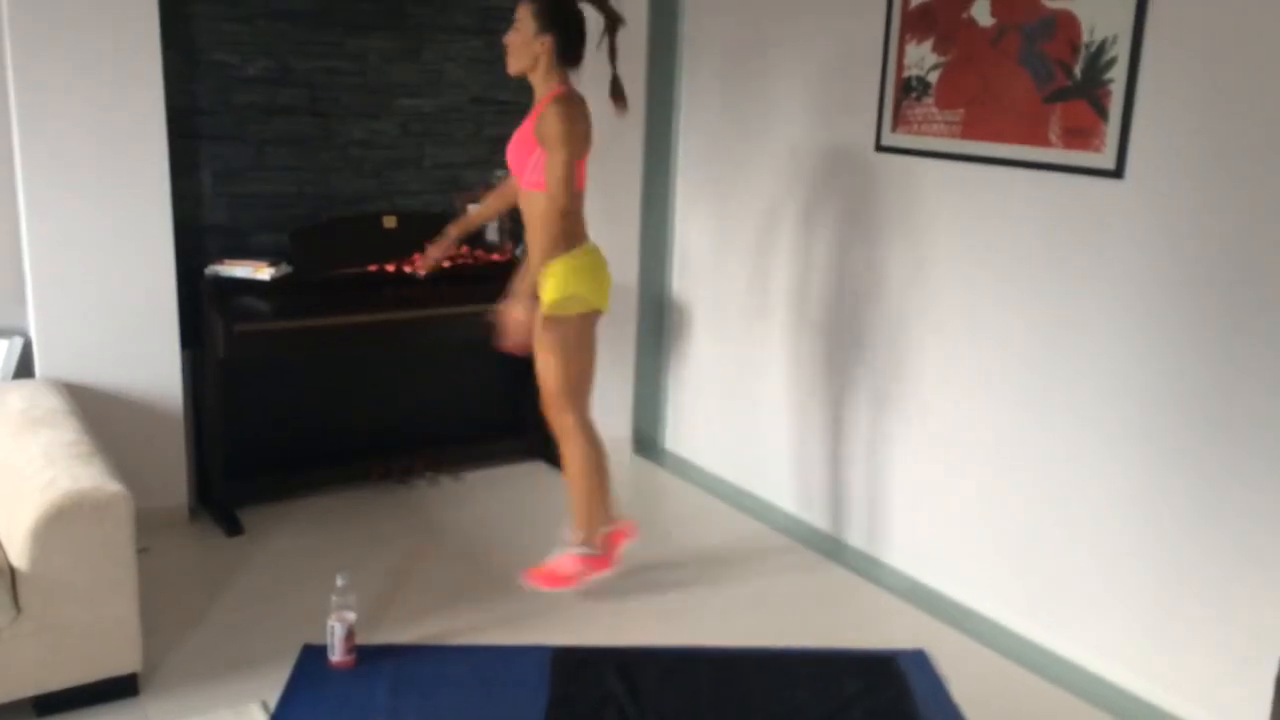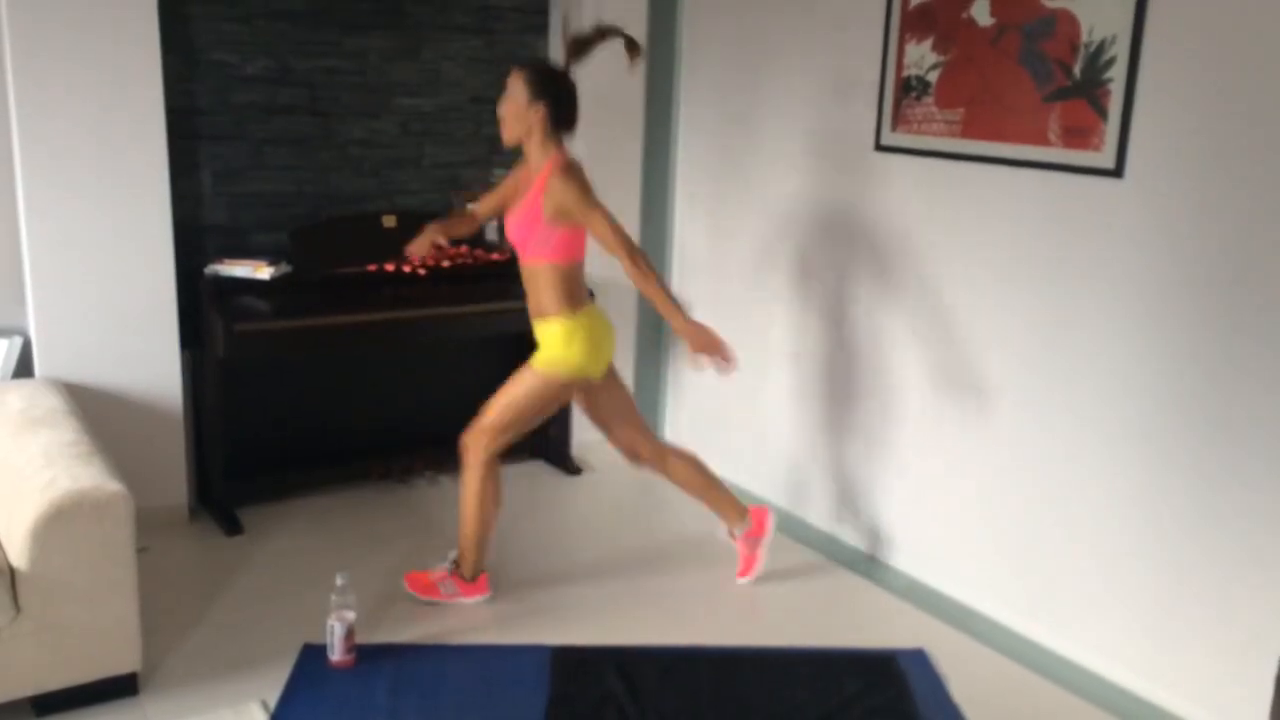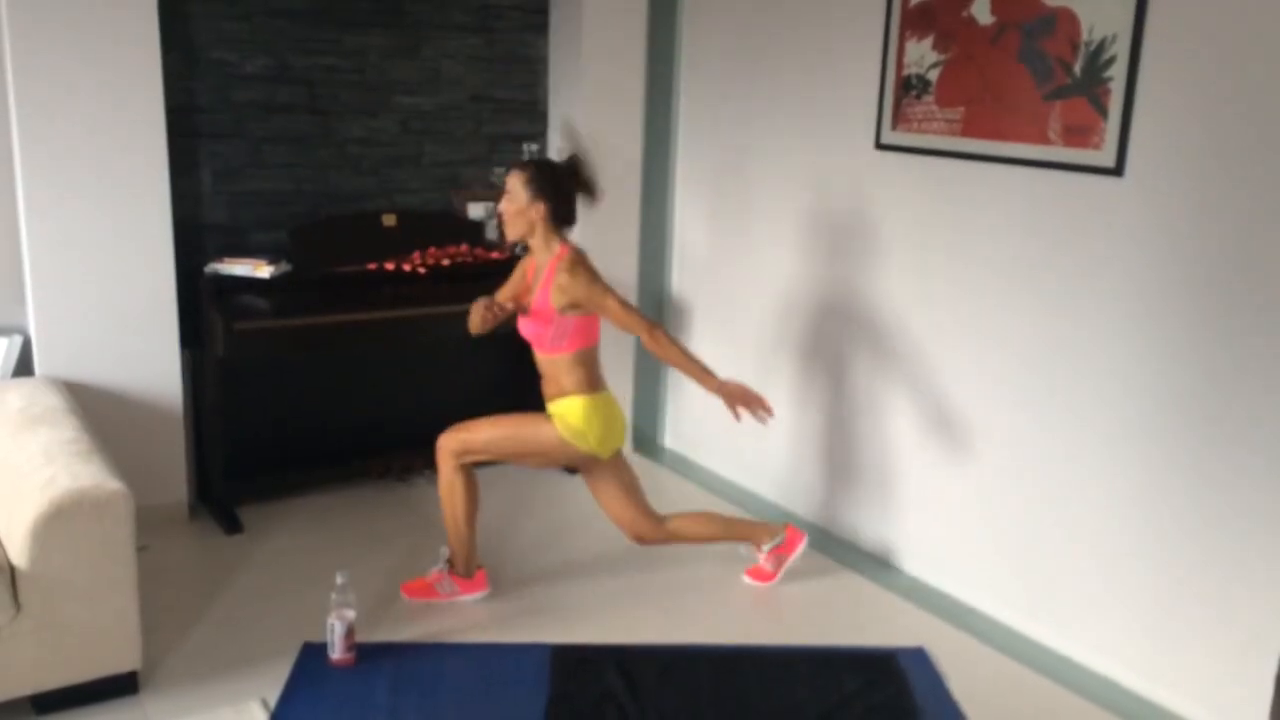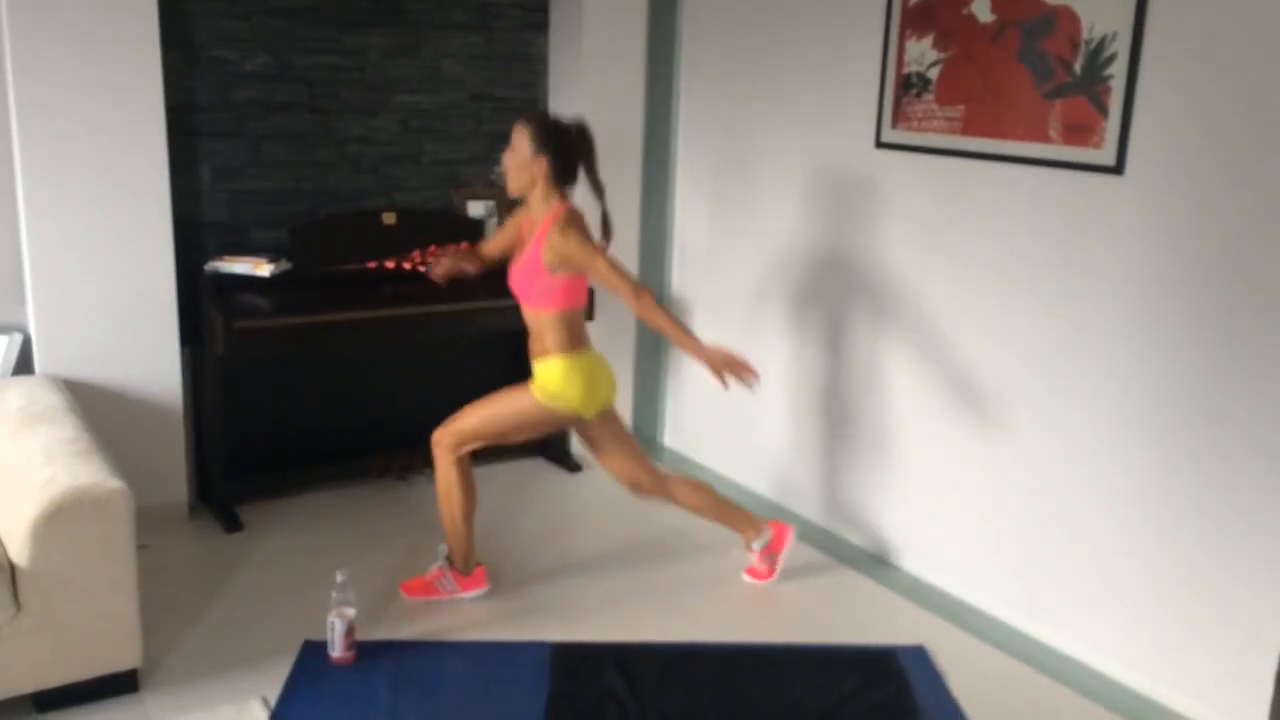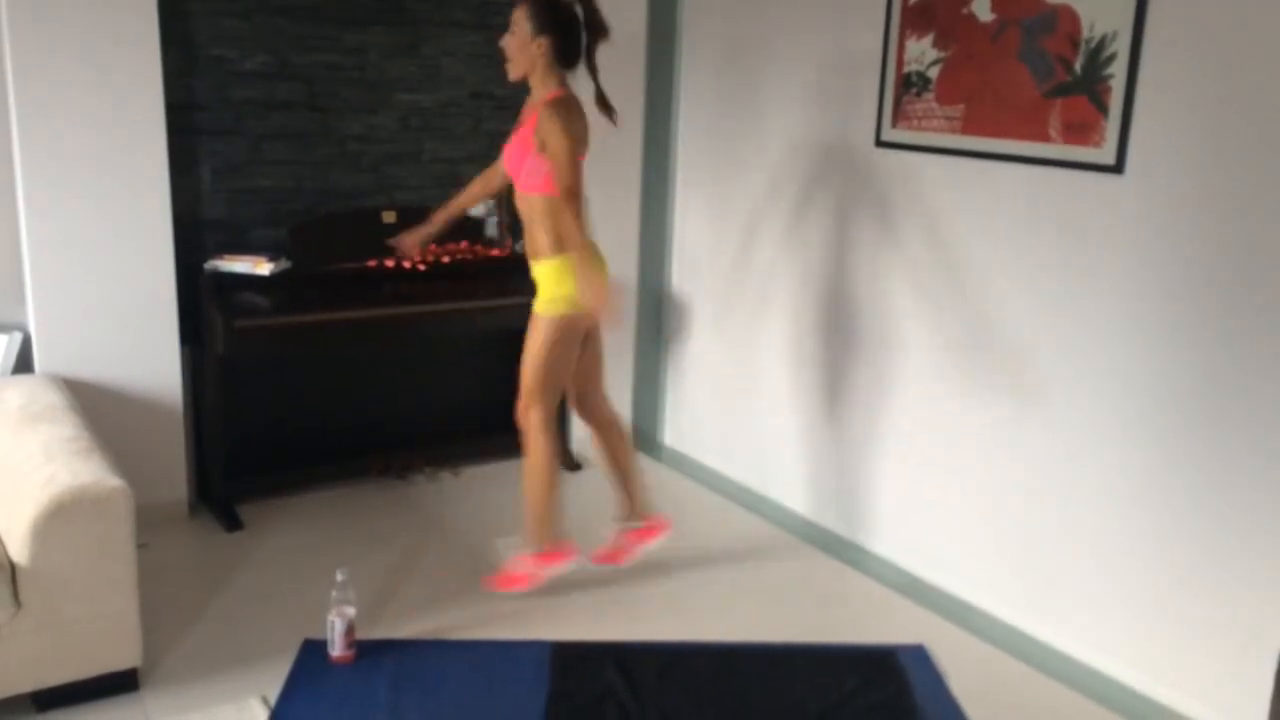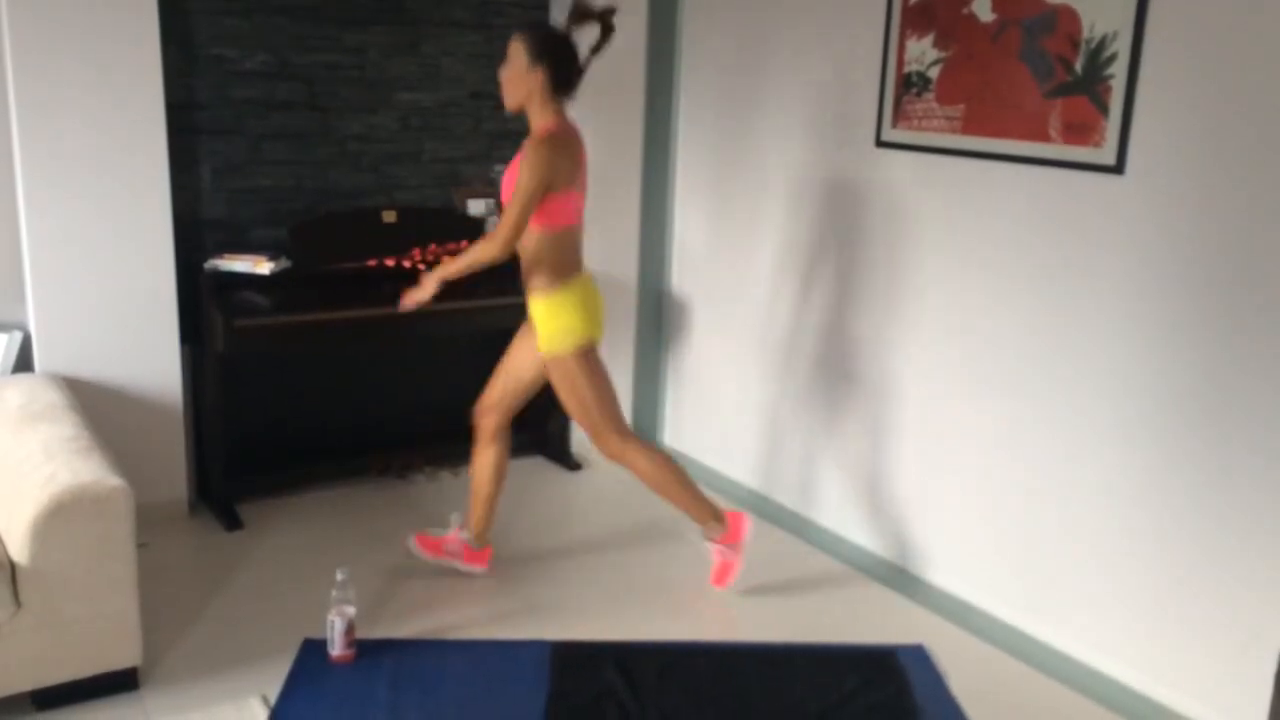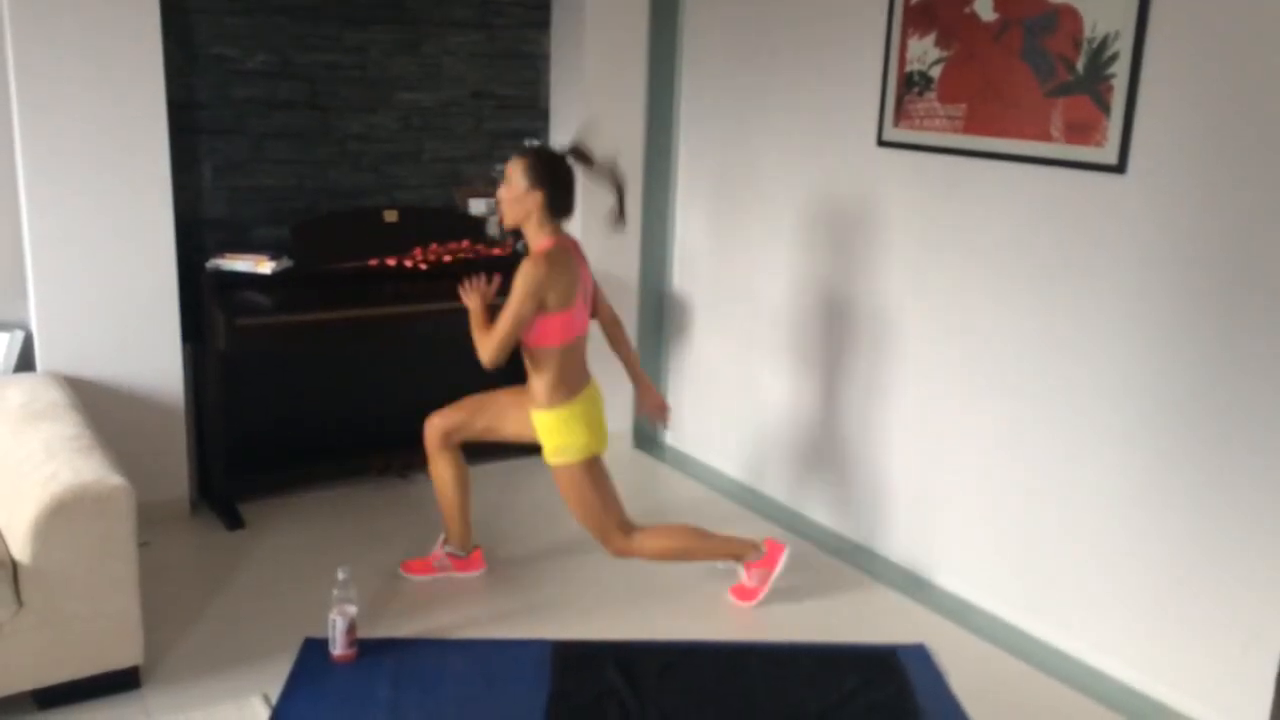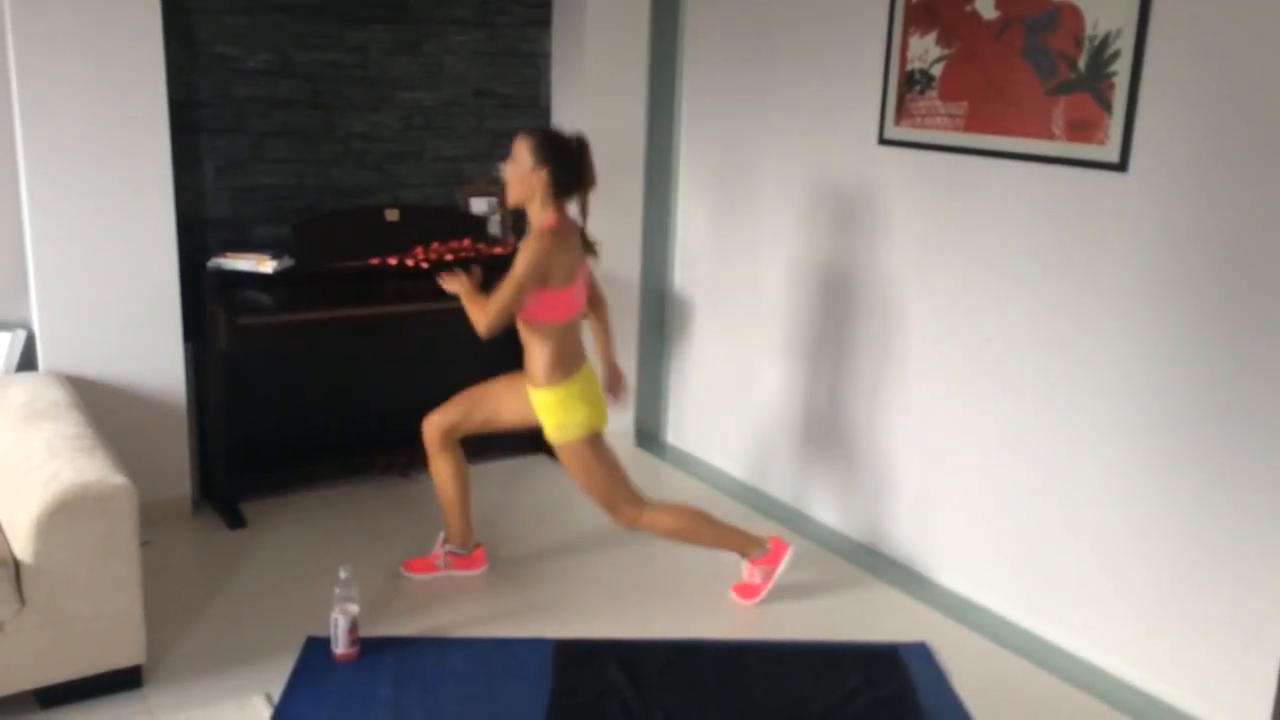
dt=0.2s
person 1, frame 1
left shoulder: (559, 111)
right shoulder: (549, 108)
left elbow: (556, 209)
right elbow: (515, 188)
left wrist: (526, 292)
right wrist: (452, 233)
left hip: (569, 278)
right hip: (554, 278)
left knee: (566, 414)
right knee: (565, 412)
left ankle: (589, 544)
right ankle: (603, 527)
person 1, frame 2
left shoulder: (558, 181)
right shoulder: (527, 172)
left elbow: (626, 251)
right elbow: (477, 214)
left wrist: (683, 323)
right wrist: (441, 228)
left hip: (570, 343)
right hip: (568, 339)
left knee: (477, 443)
right knee: (640, 449)
left ankle: (465, 575)
right ankle: (746, 522)
person 1, frame 3
left shoulder: (570, 271)
right shoulder: (534, 262)
left elbow: (646, 331)
right elbow: (484, 325)
left wrist: (717, 385)
right wrist: (485, 309)
left hip: (581, 419)
right hip: (582, 417)
left knee: (451, 447)
right knee: (647, 528)
left ankle: (462, 573)
right ankle: (775, 538)
person 1, frame 4
left shoulder: (563, 230)
right shoulder: (530, 215)
left elbow: (633, 293)
right elbow: (483, 254)
left wrist: (701, 350)
right wrist: (458, 260)
left hip: (565, 380)
right hip: (573, 377)
left knee: (448, 441)
right knee: (646, 479)
left ankle: (461, 570)
right ankle: (762, 532)
person 1, frame 5
left shoulder: (554, 110)
right shoulder: (541, 106)
left elbow: (567, 194)
right elbow: (499, 174)
left wrist: (588, 278)
right wrist: (434, 224)
left hip: (566, 281)
right hip: (565, 279)
left knee: (533, 414)
right knee: (591, 405)
left ankle: (545, 545)
right ankle: (638, 518)
person 1, frame 6
left shoulder: (545, 148)
right shoulder: (559, 137)
left elbow: (502, 243)
left wrist: (437, 277)
left hip: (563, 308)
right hip: (552, 305)
left knee: (614, 443)
right knee: (488, 415)
left ankle: (721, 529)
right ankle: (472, 543)
person 1, frame 7
left shoulder: (539, 268)
right shoulder: (564, 251)
left elbow: (491, 353)
right elbow: (609, 319)
left wrist: (475, 305)
right wrist: (641, 381)
left hip: (564, 420)
right hip: (550, 404)
left knee: (619, 540)
right knee: (437, 429)
left ankle: (756, 555)
right ankle: (460, 551)
person 1, frame 8
left shoulder: (543, 243)
right shoulder: (563, 233)
left elbow: (487, 321)
right elbow: (593, 300)
left wrist: (463, 287)
right wrist: (607, 361)
left hip: (563, 400)
right hip: (546, 384)
left knee: (630, 512)
right knee: (437, 428)
left ankle: (760, 550)
right ankle: (461, 548)
